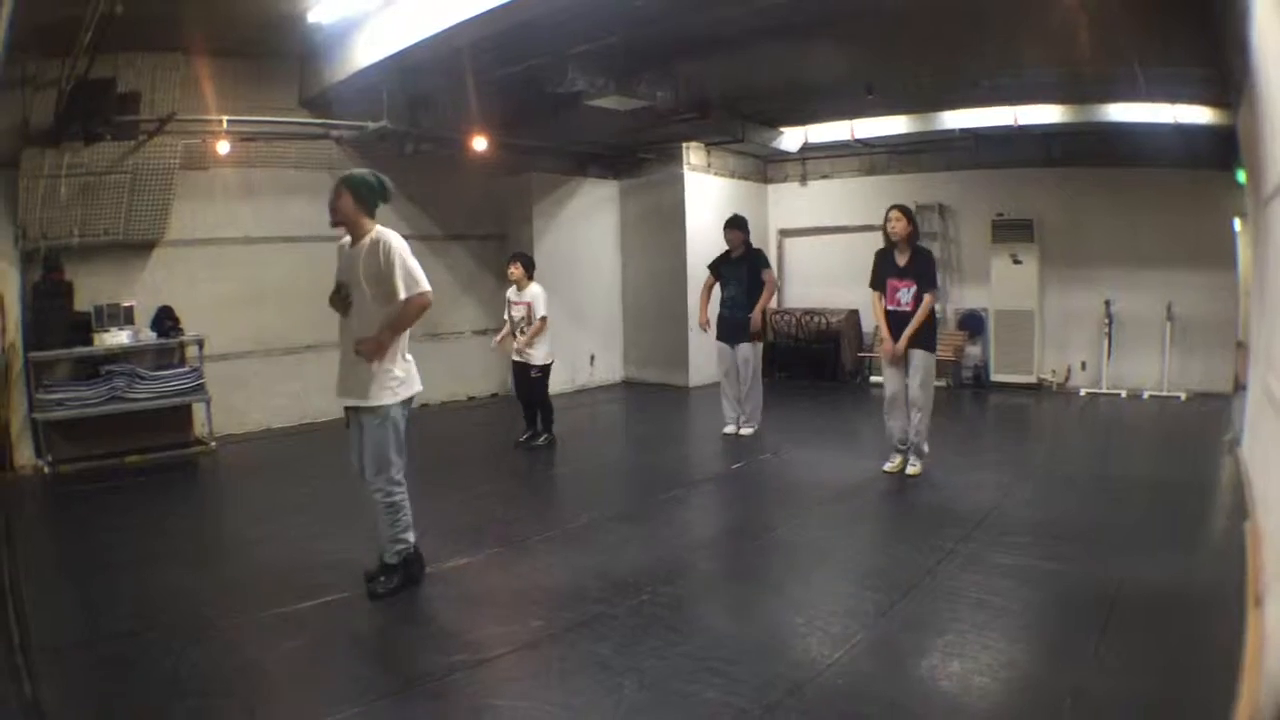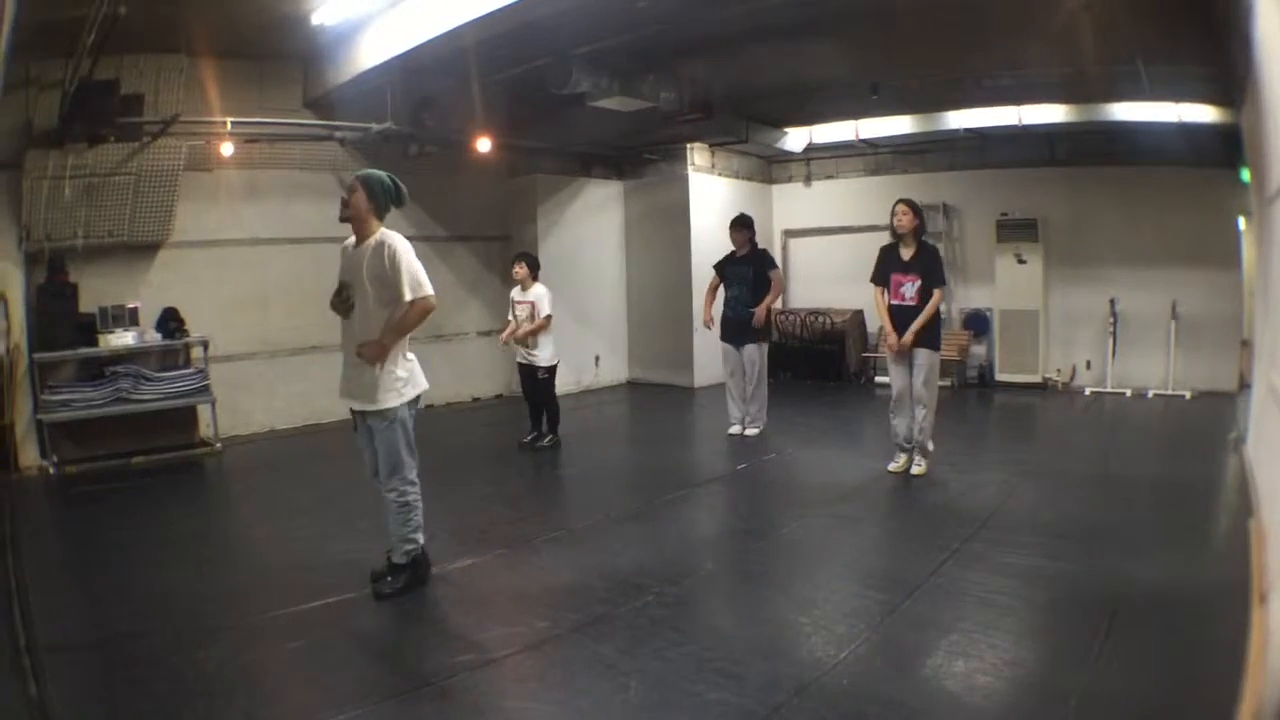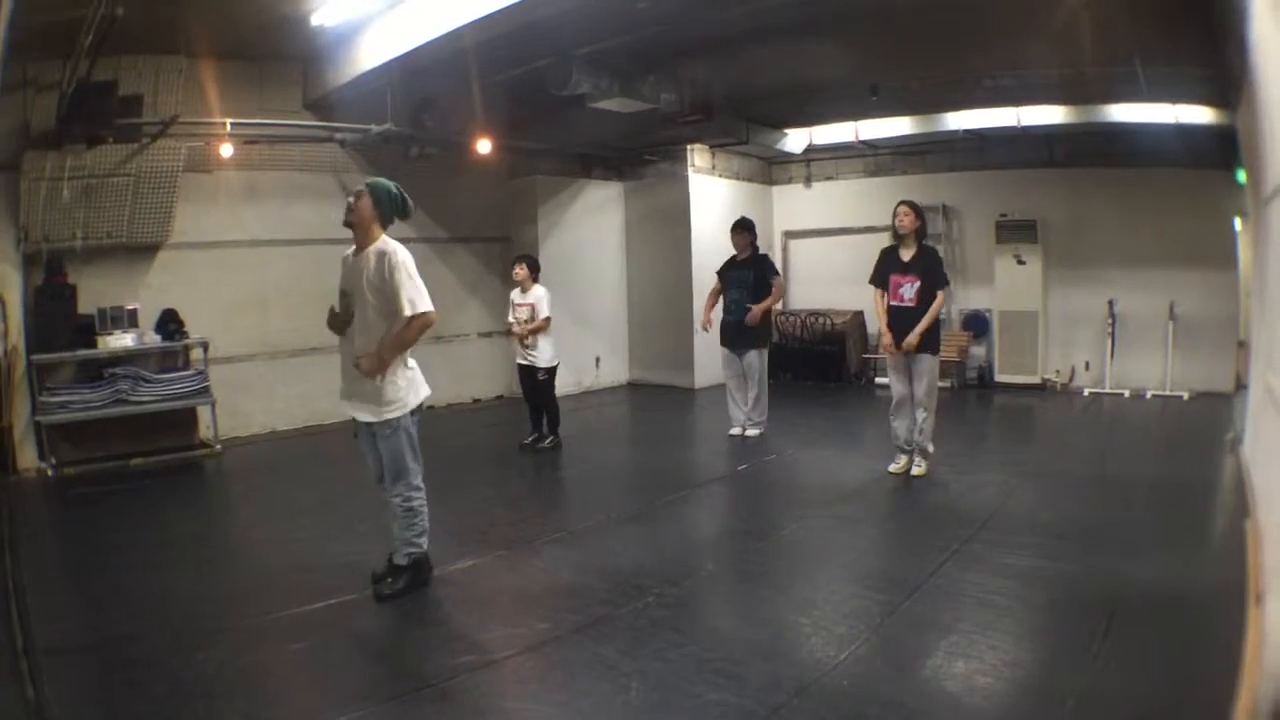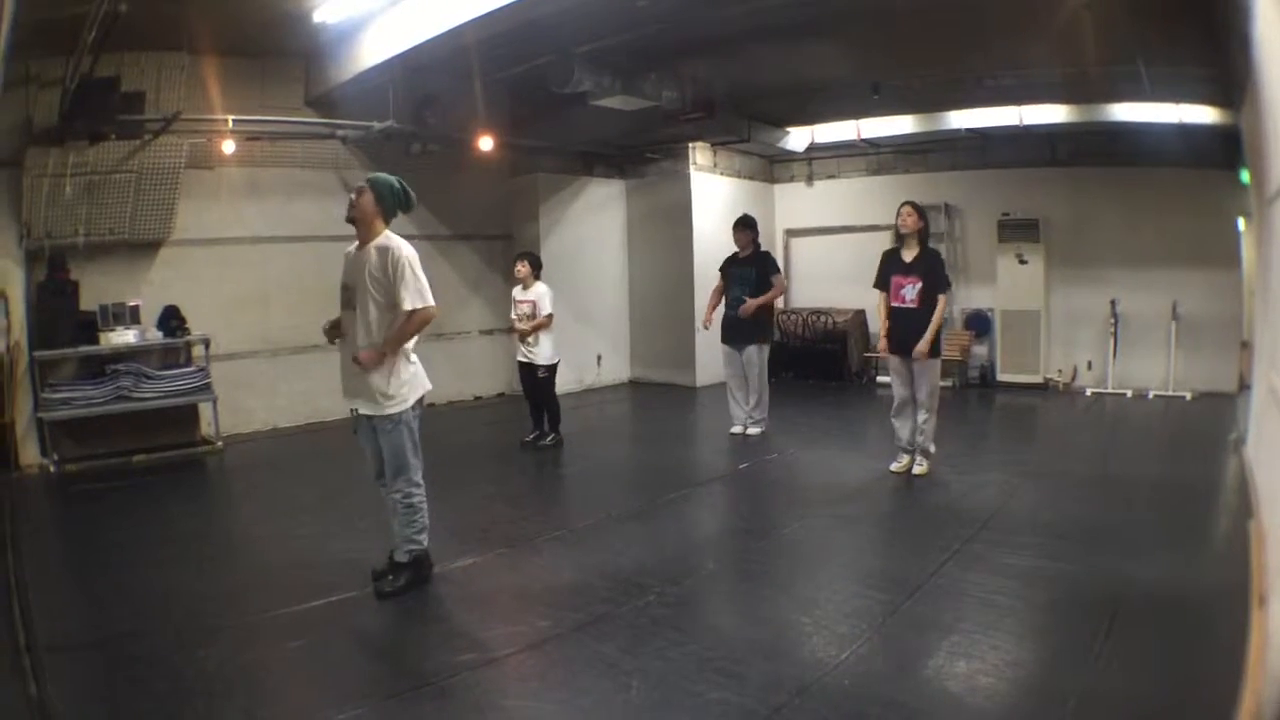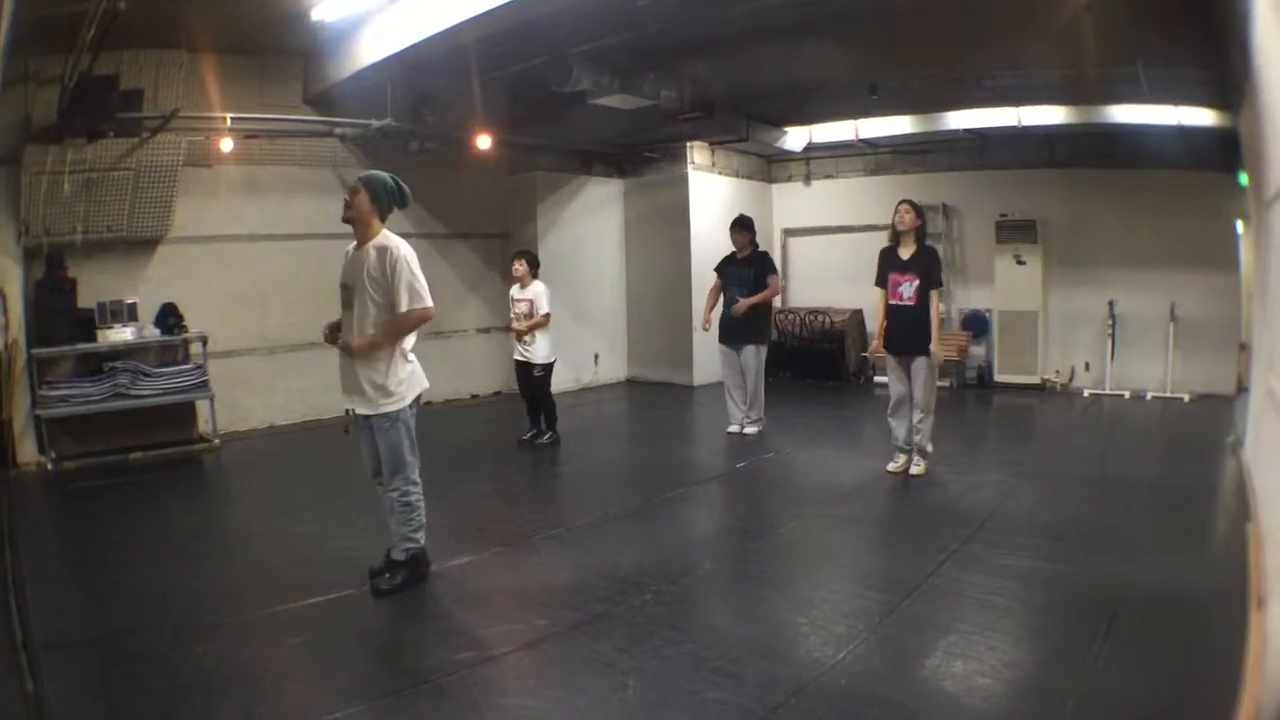
dt=0.1s
person 1, frame 1
left shoulder: (387, 243)
right shoulder: (344, 247)
left elbow: (422, 298)
left wrist: (383, 340)
right wrist: (337, 303)
left hip: (385, 382)
right hip: (356, 381)
left knee: (384, 477)
right knee: (369, 474)
left ankle: (403, 559)
right ankle: (396, 553)
person 1, frame 2
left shoulder: (392, 246)
right shoulder: (348, 248)
left elbow: (425, 301)
left wrist: (385, 342)
right wrist: (339, 303)
left hip: (389, 383)
right hip: (361, 382)
left knee: (399, 477)
right knee: (382, 476)
left ankle: (411, 560)
right ankle: (403, 555)
person 1, frame 3
left shoulder: (392, 256)
right shoulder: (349, 258)
left elbow: (424, 316)
left wrist: (383, 357)
right wrist: (337, 322)
left hip: (392, 392)
right hip: (363, 392)
left knee: (404, 483)
right knee: (387, 482)
left ankle: (413, 562)
right ankle: (404, 557)
person 1, frame 4
left shoulder: (396, 251)
right shoulder: (352, 253)
left elbow: (425, 311)
left wrist: (380, 352)
right wrist: (337, 327)
left hip: (394, 387)
right hip: (364, 388)
left knee: (405, 480)
right knee: (386, 479)
left ankle: (413, 559)
right ankle: (404, 554)
person 1, frame 5
left shoulder: (394, 250)
right shoulder: (352, 252)
left elbow: (423, 311)
left wrist: (372, 343)
right wrist: (338, 329)
left hip: (392, 386)
right hip: (362, 386)
left knee: (401, 479)
right knee: (383, 477)
left ankle: (411, 557)
right ankle: (401, 552)
person 2, frame 1
left shoulder: (923, 256)
right shoulder: (882, 257)
left elbow: (928, 300)
right elbow: (877, 298)
left wrist: (905, 338)
right wrist: (885, 336)
left hip: (920, 336)
right hip: (892, 334)
left knee: (918, 396)
right knee: (892, 395)
left ankle: (916, 453)
right ankle: (899, 450)
person 2, frame 2
left shoulder: (929, 253)
right shoulder: (887, 253)
left elbow: (937, 296)
right elbow: (879, 292)
left wrist: (913, 329)
right wrist: (888, 329)
left hip: (924, 334)
right hip: (896, 334)
left knee: (923, 395)
right knee: (899, 393)
left ankle: (921, 453)
right ankle: (903, 450)
person 2, frame 3
left shoulder: (929, 255)
right shoulder: (887, 255)
left elbow: (940, 297)
right elbow: (879, 295)
left wrist: (918, 332)
right wrist: (884, 331)
left hip: (924, 337)
right hip: (895, 337)
left knee: (923, 398)
right knee: (899, 397)
left ankle: (922, 454)
right ankle: (903, 452)
person 2, frame 4
left shoulder: (932, 257)
right shoulder: (889, 257)
left elbow: (941, 301)
right elbow: (883, 298)
left wrist: (927, 339)
right wrist: (882, 335)
left hip: (924, 341)
right hip: (897, 341)
left knee: (925, 400)
right knee: (901, 399)
left ankle: (924, 454)
right ankle: (905, 452)
person 2, frame 5
left shoulder: (928, 254)
right shoulder: (886, 255)
left elbow: (935, 298)
right elbow: (884, 296)
left wrist: (935, 341)
right wrist: (878, 335)
left hip: (920, 340)
right hip: (894, 339)
left knee: (922, 400)
right knee: (898, 398)
left ankle: (920, 454)
right ankle: (901, 451)
person 3, frame 1
left shoulder: (756, 256)
right shoulder: (722, 260)
left elbow: (771, 282)
right elbow: (707, 286)
left wrist: (758, 310)
right wrist: (703, 312)
left hip: (748, 327)
right hip: (725, 326)
left knee: (749, 376)
right knee: (727, 375)
left ankle: (750, 421)
right ankle: (731, 420)
person 3, frame 2
left shoulder: (761, 257)
right shoulder: (727, 260)
left elbow: (779, 282)
right elbow: (713, 285)
left wrist: (765, 307)
right wrist: (707, 309)
left hip: (753, 327)
right hip: (729, 326)
left knee: (755, 376)
right knee: (732, 375)
left ankle: (755, 422)
right ankle: (737, 420)
person 3, frame 3
left shoulder: (762, 262)
right shoulder: (729, 265)
left elbow: (780, 289)
right elbow: (716, 291)
left wrist: (762, 307)
right wrist: (707, 312)
left hip: (754, 332)
right hip: (729, 331)
left knee: (756, 380)
right knee: (733, 379)
left ankle: (755, 423)
right ankle: (738, 422)
person 3, frame 4
left shoulder: (764, 259)
right shoulder: (730, 262)
left elbow: (780, 287)
right elbow: (719, 289)
left wrist: (756, 302)
right wrist: (709, 311)
left hip: (756, 328)
right hip: (731, 327)
left knee: (756, 377)
right knee: (734, 377)
left ankle: (757, 421)
right ankle: (739, 420)
person 3, frame 5
left shoulder: (762, 259)
right shoulder: (727, 261)
left elbow: (774, 288)
right elbow: (716, 288)
left wrist: (749, 302)
right wrist: (707, 312)
left hip: (754, 329)
right hip: (728, 327)
left knee: (753, 376)
right knee: (731, 377)
left ankle: (754, 421)
right ankle: (737, 419)
person 4, frame 1
left shoulder: (536, 291)
right shoulder: (510, 293)
left elbow: (542, 321)
left wrist: (526, 341)
right wrist: (500, 336)
left hip: (538, 354)
right hip: (519, 354)
left knee: (539, 394)
right knee: (523, 394)
left ankle: (547, 433)
right ankle: (531, 429)
person 4, frame 2
left shoulder: (541, 291)
right shoulder: (514, 293)
left elbow: (546, 320)
left wrist: (524, 332)
right wrist: (507, 333)
left hip: (543, 355)
right hip: (524, 355)
left knee: (546, 395)
right knee: (530, 395)
left ankle: (552, 434)
right ankle: (536, 431)
person 4, frame 3
left shoulder: (540, 293)
right shoulder: (514, 295)
left elbow: (545, 322)
left wrist: (524, 330)
right wrist: (515, 330)
left hip: (543, 357)
right hip: (524, 356)
left knee: (546, 397)
right knee: (530, 397)
left ankle: (553, 435)
right ankle: (537, 432)
person 4, frame 4
left shoulder: (542, 290)
right shoulder: (516, 292)
left elbow: (547, 319)
left wrist: (528, 327)
right wrist: (517, 327)
left hip: (543, 354)
right hip: (524, 354)
left knee: (546, 394)
right knee: (531, 394)
left ankle: (554, 433)
right ankle: (538, 430)
person 4, frame 5
left shoulder: (539, 289)
right shoulder: (514, 290)
left elbow: (545, 318)
left wrist: (525, 326)
right wrist: (514, 326)
left hip: (540, 353)
right hip: (521, 352)
left knee: (542, 393)
right knee: (527, 393)
left ankle: (551, 431)
right ankle: (535, 428)
